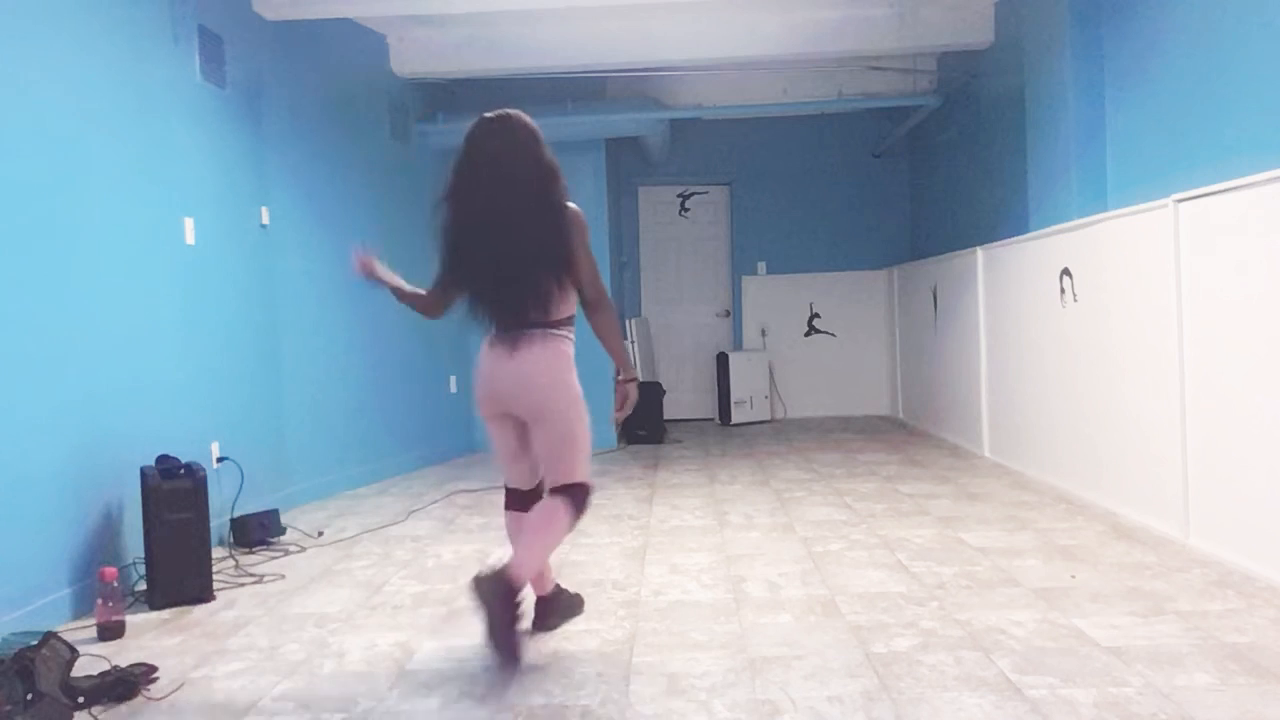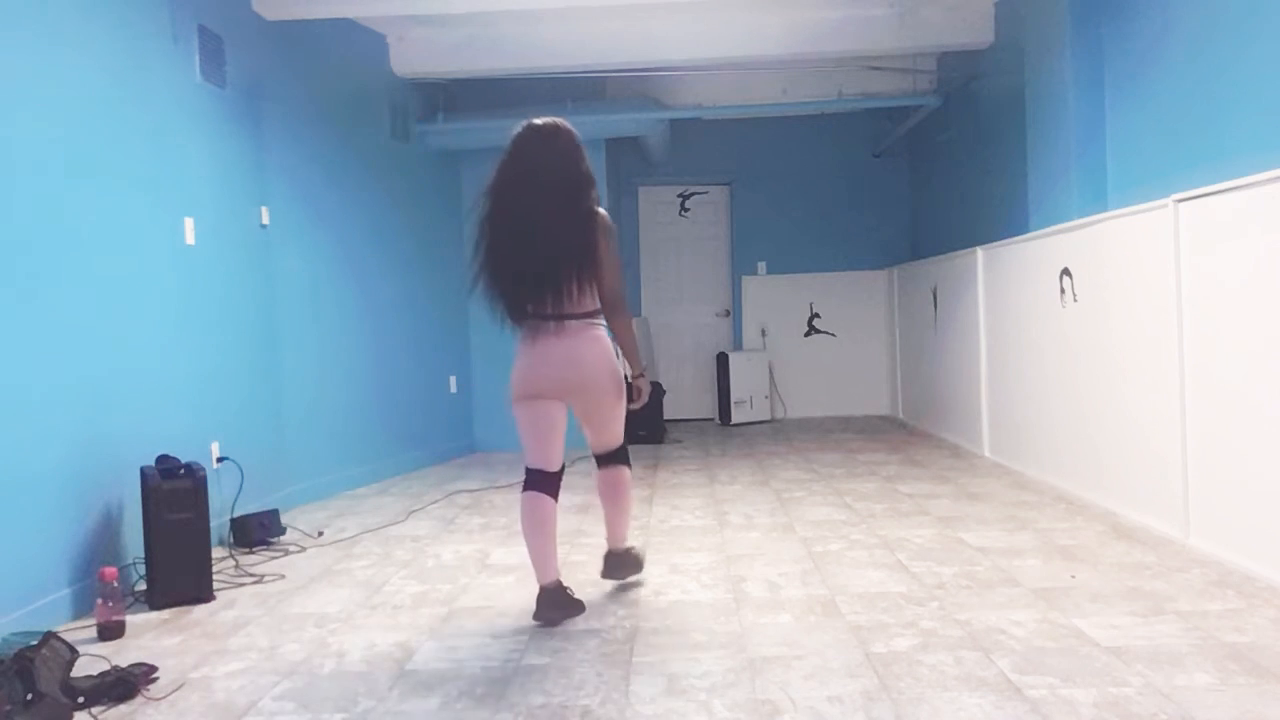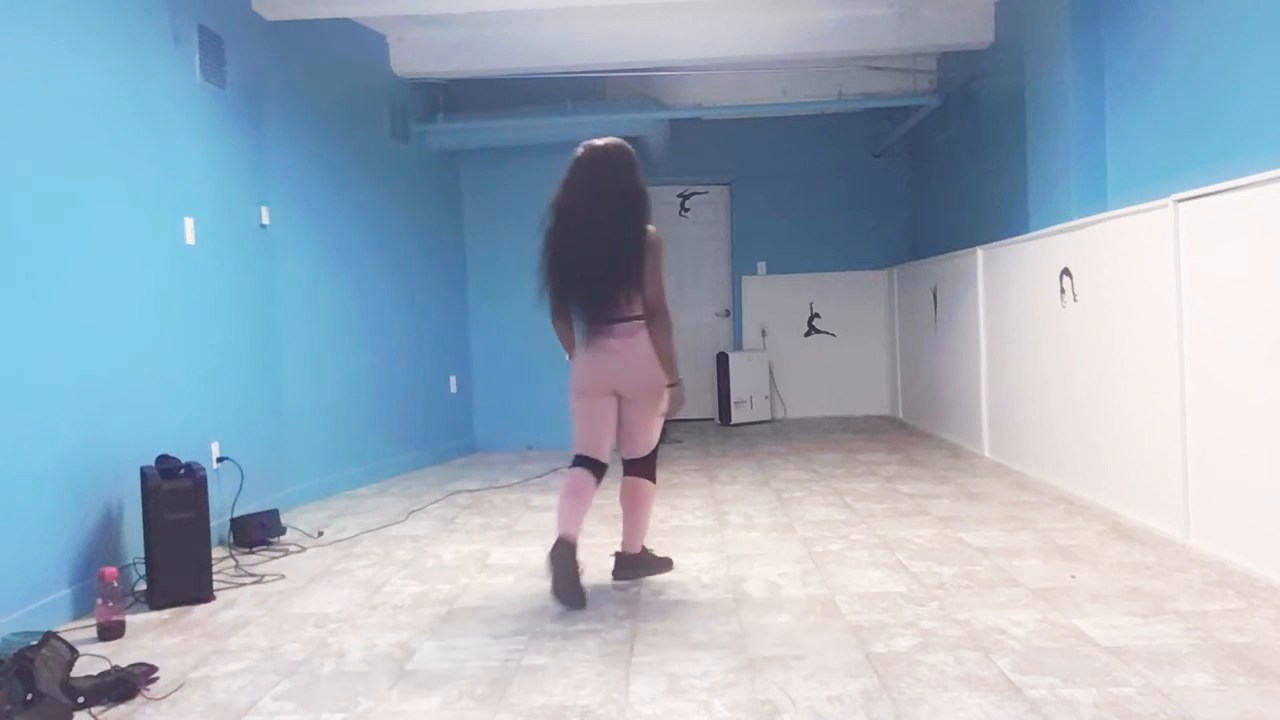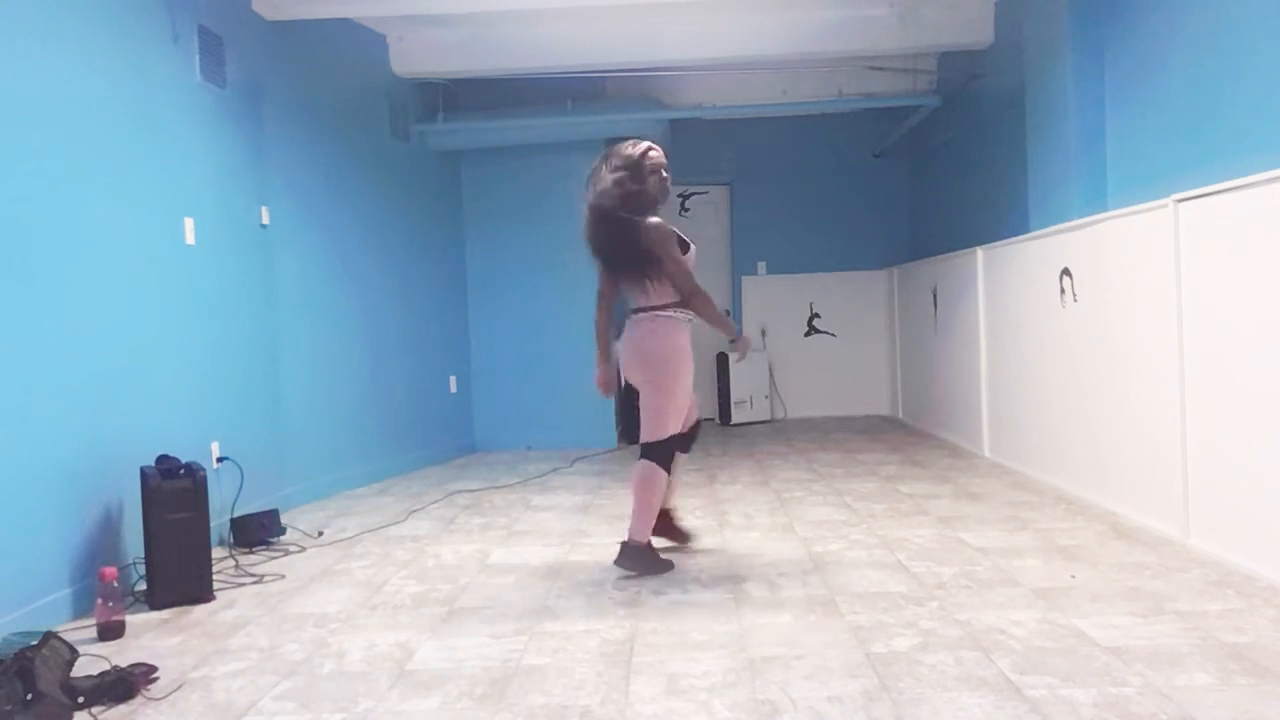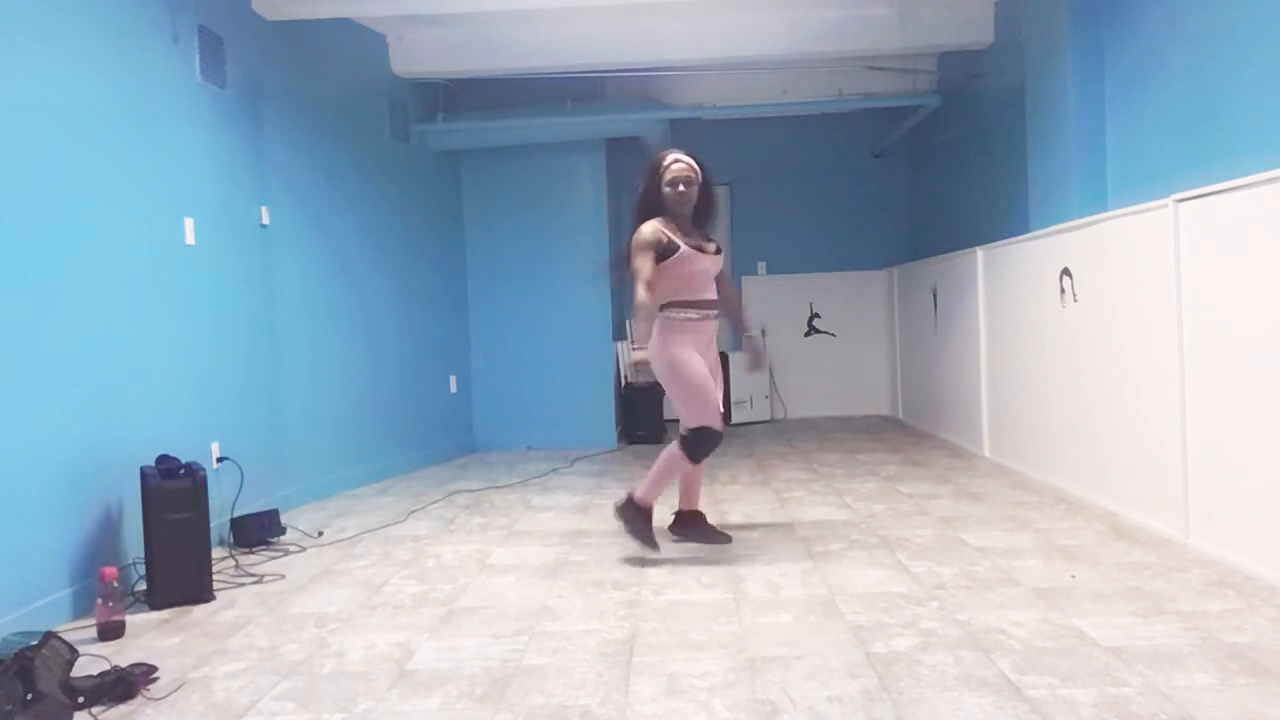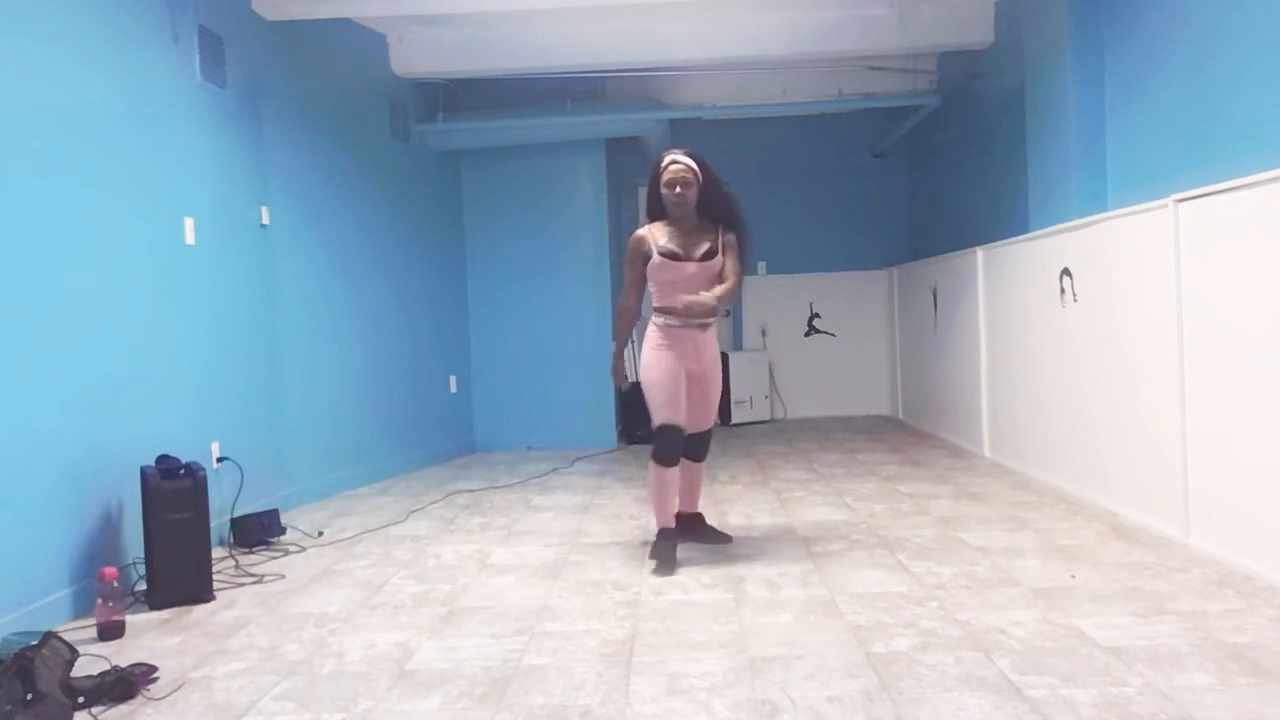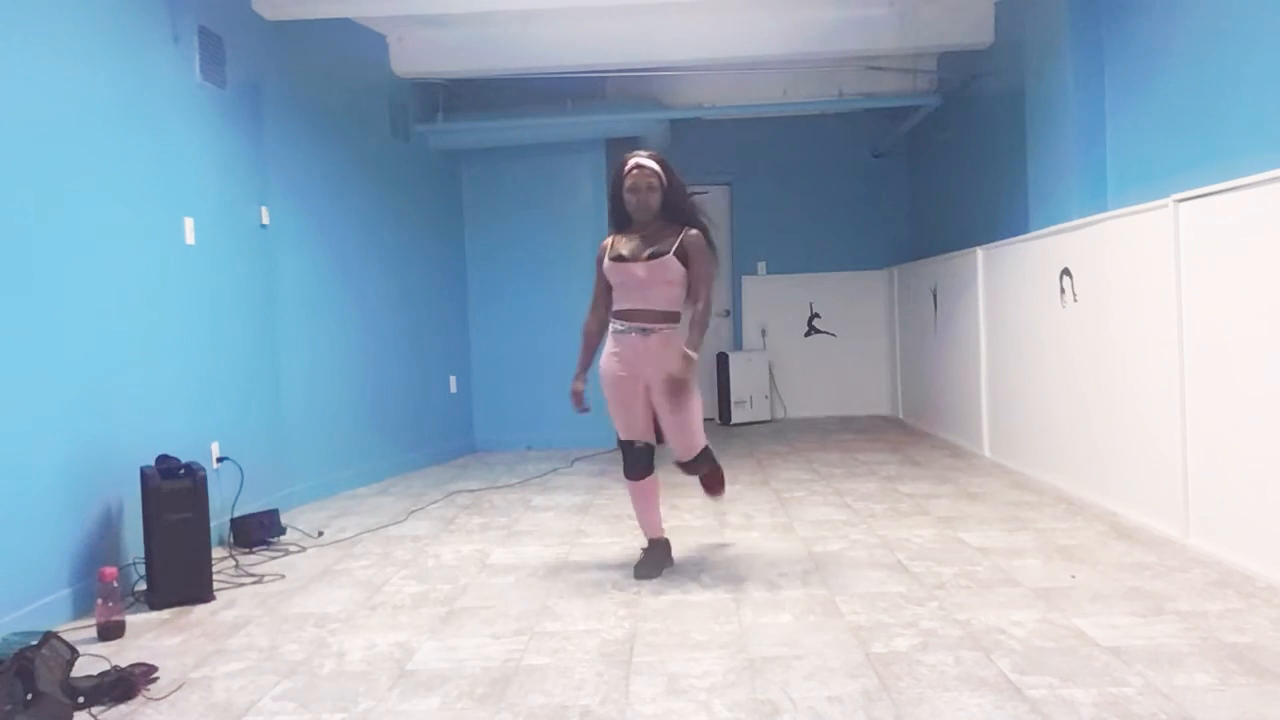
dt=0.4s
person 1, frame 1
left shoulder: (472, 228)
right shoulder: (564, 217)
left elbow: (433, 305)
right elbow: (596, 303)
left wrist: (380, 276)
right wrist: (625, 371)
left hip: (492, 369)
right hip: (547, 369)
left knee: (522, 489)
right knee: (570, 490)
left ankle: (546, 596)
right ankle: (508, 581)
person 1, frame 2
left shoulder: (505, 224)
right shoulder: (593, 220)
left elbow: (511, 298)
right elbow: (613, 303)
right wrist: (637, 368)
left hip: (532, 359)
right hip: (587, 353)
left knee: (540, 472)
right knee: (612, 453)
left ankle: (550, 588)
right ankle: (618, 551)
person 1, frame 3
left shoulder: (563, 237)
right shoulder: (644, 238)
left elbow: (559, 312)
right elbow: (656, 313)
right wrist: (672, 378)
left hip: (590, 359)
right hip: (637, 356)
left knee: (587, 459)
right knee: (640, 458)
left ankle: (566, 544)
right ankle: (632, 554)
person 1, frame 4
left shoulder: (614, 229)
right shoulder: (653, 228)
left elbow: (605, 302)
right elbow: (689, 291)
left wrist: (605, 360)
right wrist: (733, 333)
left hip: (635, 342)
right hip: (663, 340)
left knee: (685, 425)
right knee: (659, 441)
left ankle: (659, 512)
right ankle: (636, 545)
person 1, frame 5
left shoulder: (705, 234)
right shoulder: (650, 233)
left elbow: (719, 289)
right elbow: (642, 290)
left wrist: (749, 338)
right wrist: (640, 344)
left hip: (704, 340)
right hip: (674, 340)
left knee: (701, 428)
right knee: (704, 431)
left ankle: (688, 516)
right ankle: (639, 504)
person 1, frame 6
left shoulder: (722, 235)
right shoulder: (644, 238)
left elbow: (732, 283)
right elbow: (629, 301)
left wrist: (704, 298)
right wrist: (618, 353)
left hip: (705, 345)
right hip: (662, 344)
left knee: (699, 434)
right knee: (669, 434)
left ankle: (688, 518)
right ankle: (665, 533)
person 1, frame 7
left shoulder: (689, 239)
right shoulder: (610, 246)
left elbow: (702, 303)
right elbow: (596, 313)
left wrist: (688, 357)
right wrist: (581, 373)
left hip: (669, 353)
right hip: (619, 354)
left knee: (687, 450)
right knee: (635, 450)
left ankle: (705, 461)
right ankle: (656, 543)
